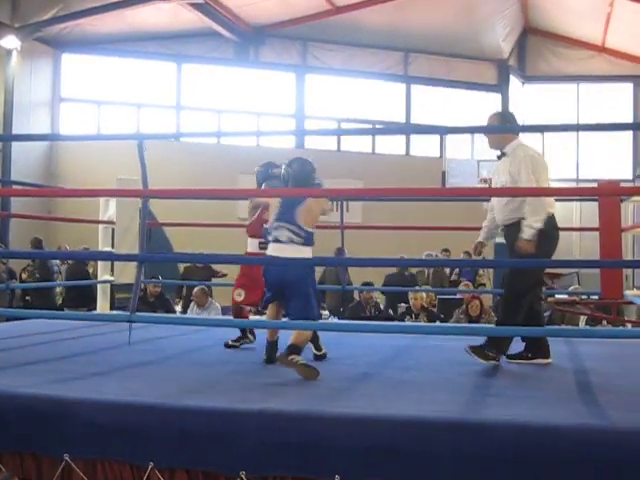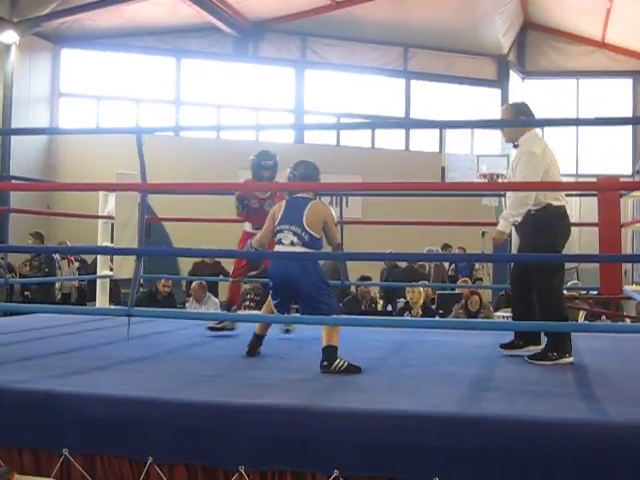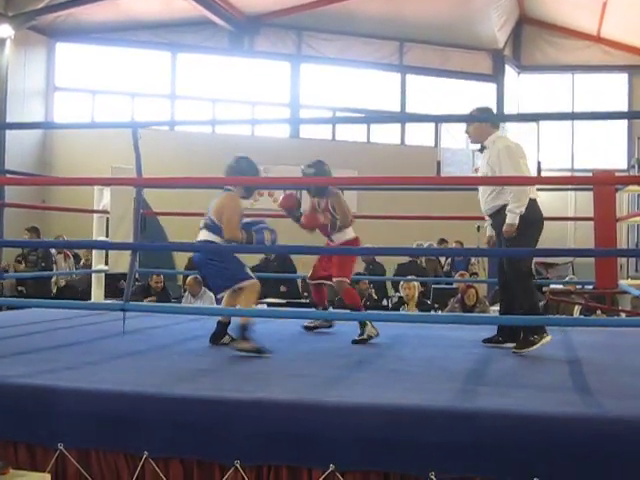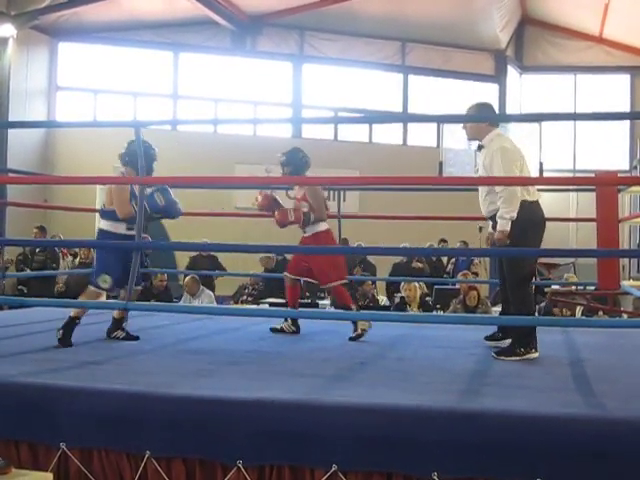
dt=0.7s
person 1, frame 1
left shoulder: (526, 157)
right shoulder: (503, 163)
left elbow: (537, 198)
right elbow: (496, 206)
left wrist: (528, 235)
right wrist: (484, 237)
left hip: (533, 235)
right hip: (519, 233)
left knee: (516, 290)
right knee: (526, 291)
left ankle: (495, 347)
right ankle: (537, 349)
person 1, frame 2
left shoulder: (532, 150)
right shoulder: (527, 148)
left elbow: (523, 194)
left wrist: (503, 226)
right wrist: (511, 225)
left hip: (545, 223)
right hip: (537, 223)
left knee: (547, 285)
right knee: (521, 280)
left ankle: (560, 348)
right ankle: (527, 337)
person 1, frame 3
left shoulder: (504, 147)
right shoulder: (488, 153)
left elbow: (518, 184)
left wrist: (512, 219)
right wrist: (491, 228)
left hip: (520, 219)
right hip: (505, 220)
left knee: (518, 273)
right knee: (507, 277)
left ankle: (535, 331)
right ankle: (509, 333)
person 1, frame 4
left shoulder: (500, 147)
right shoulder: (489, 149)
left elbow: (509, 190)
left wrist: (502, 226)
right wrist: (494, 227)
left hip: (521, 219)
right hip: (513, 220)
left knee: (518, 280)
right knee: (508, 279)
left ankle: (526, 344)
right ankle: (507, 330)
person 2, frame 1
left shoulder: (280, 201)
right shoulder: (316, 204)
right elbow: (326, 205)
left hip: (273, 264)
right hip: (299, 268)
left knee: (276, 303)
right knee: (307, 320)
left ankle: (271, 351)
right ankle: (293, 352)
person 2, frame 2
left shoulder: (279, 207)
right shoulder: (322, 209)
left elbow: (262, 240)
right elbow: (335, 242)
left wrist: (251, 245)
right wrist: (329, 225)
left hip: (278, 266)
right hip: (305, 268)
left knee: (274, 302)
right knee: (330, 314)
left ankle: (254, 345)
right ankle: (329, 358)
person 2, frame 3
left shoulder: (227, 197)
right shoulder: (232, 201)
right elbow: (231, 234)
left wrist: (248, 225)
right wrist: (257, 237)
left hip: (209, 252)
right hip: (211, 253)
left knee: (236, 289)
right knee: (251, 287)
left ankle: (220, 333)
right ankle: (243, 336)
person 2, frame 4
left shoulder: (135, 184)
right shoulder: (119, 182)
left elbow: (139, 213)
right elbow: (123, 212)
left wrist: (162, 210)
right wrist: (150, 204)
left hip: (128, 240)
right hip: (110, 240)
left knee: (134, 288)
right knee: (98, 288)
left ankle: (116, 327)
right ankle: (67, 328)
person 3, frame 1
right shoulder: (255, 201)
right elbow: (254, 223)
right wrist: (263, 204)
right hip: (254, 258)
right knee: (239, 303)
right ankle: (247, 335)
person 3, frame 2
left shoulder: (278, 190)
right elbow: (240, 214)
right wrist: (241, 202)
right hip: (250, 236)
right knee: (236, 277)
right ankle: (228, 318)
person 3, frame 3
left shoulder: (335, 197)
right shoulder: (315, 199)
left elbow: (347, 222)
right elbow: (310, 225)
left wrist: (322, 222)
right wrist: (295, 211)
left hip: (348, 245)
right hip: (333, 246)
left knee: (340, 283)
right knee: (314, 281)
left ankle: (367, 325)
right ankle: (324, 318)
person 3, frame 4
left shoulder: (312, 186)
right shoulder: (298, 188)
left elbow: (321, 215)
left wrist: (296, 218)
right wrist: (277, 207)
left hip: (321, 238)
right hip: (308, 238)
left knee: (331, 284)
right knee: (291, 276)
left ankle: (360, 321)
right ankle: (292, 323)
